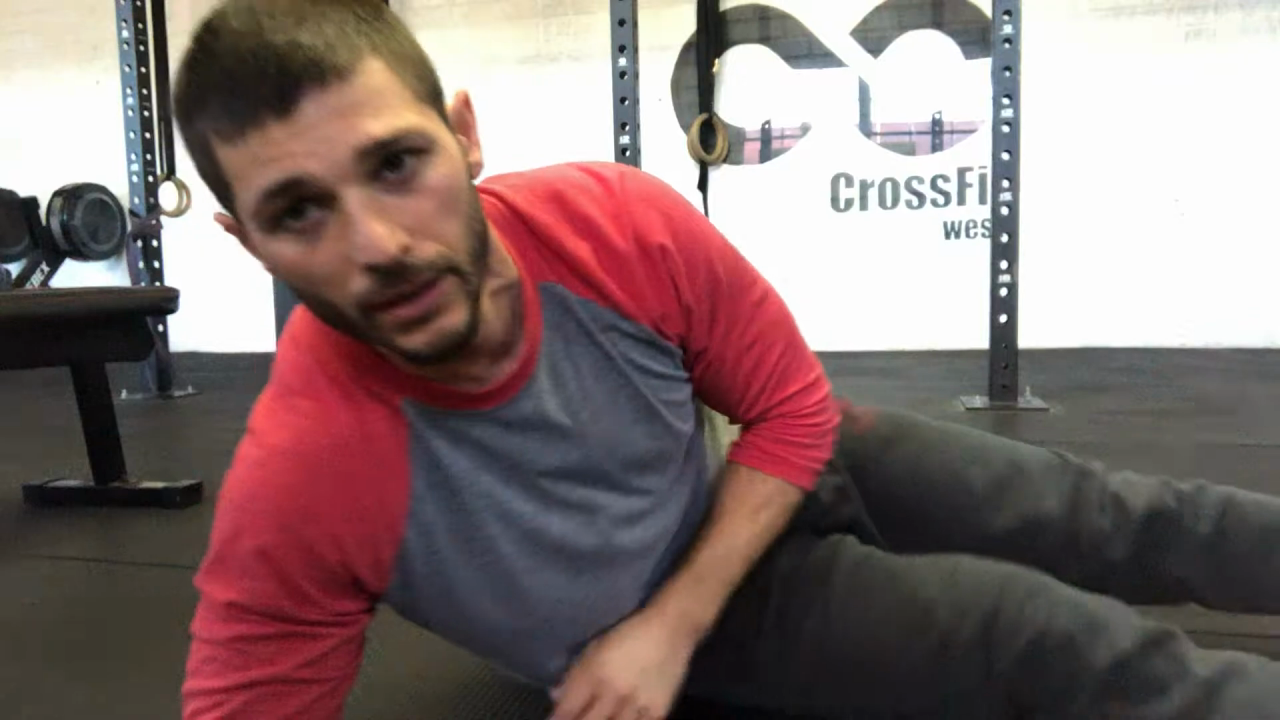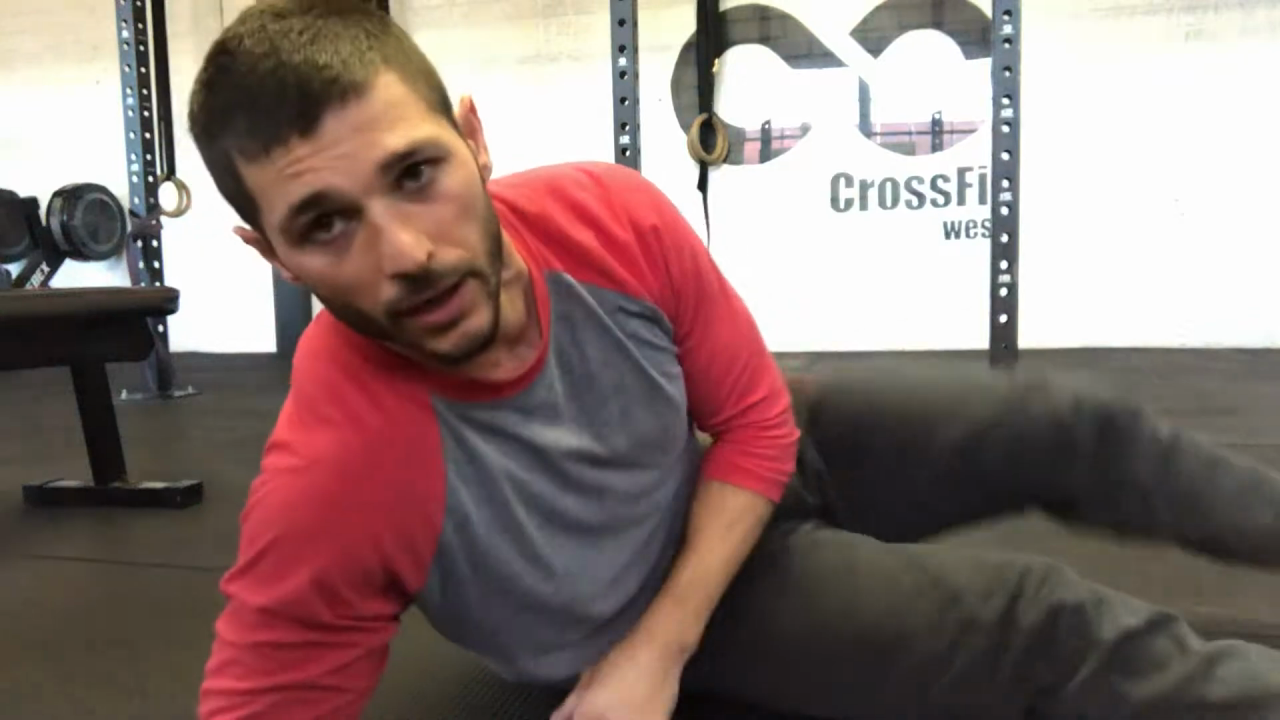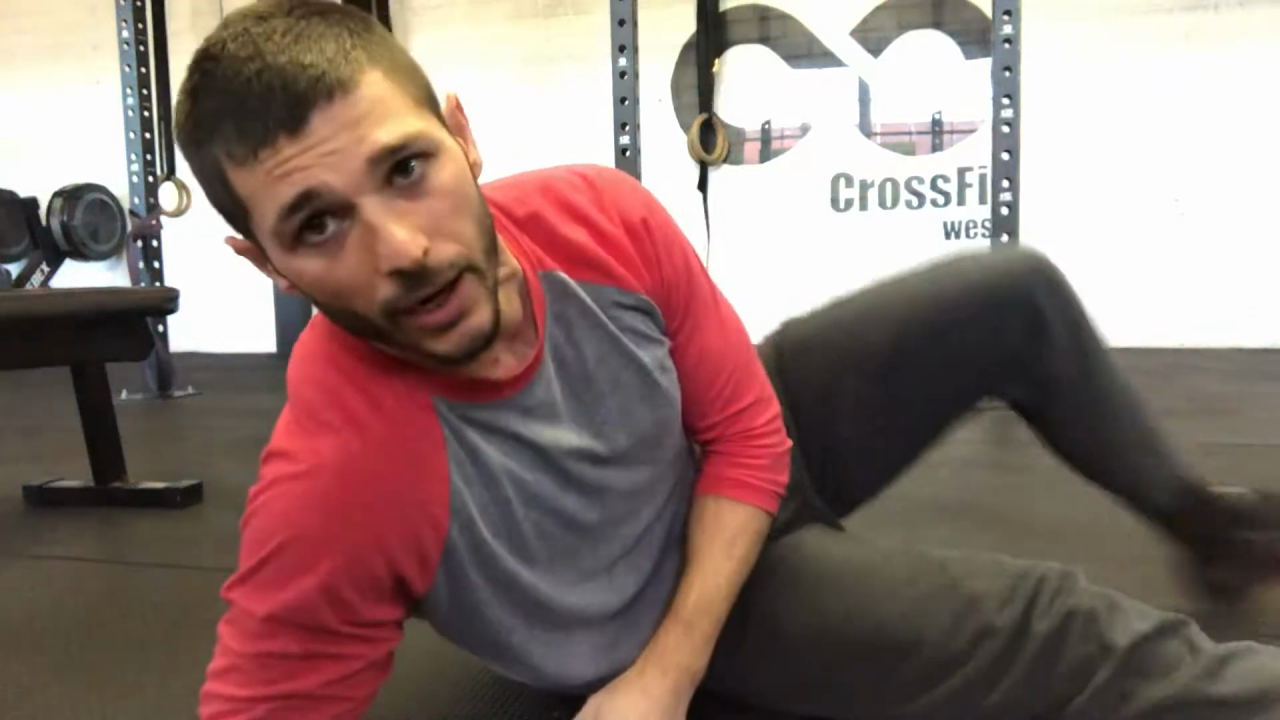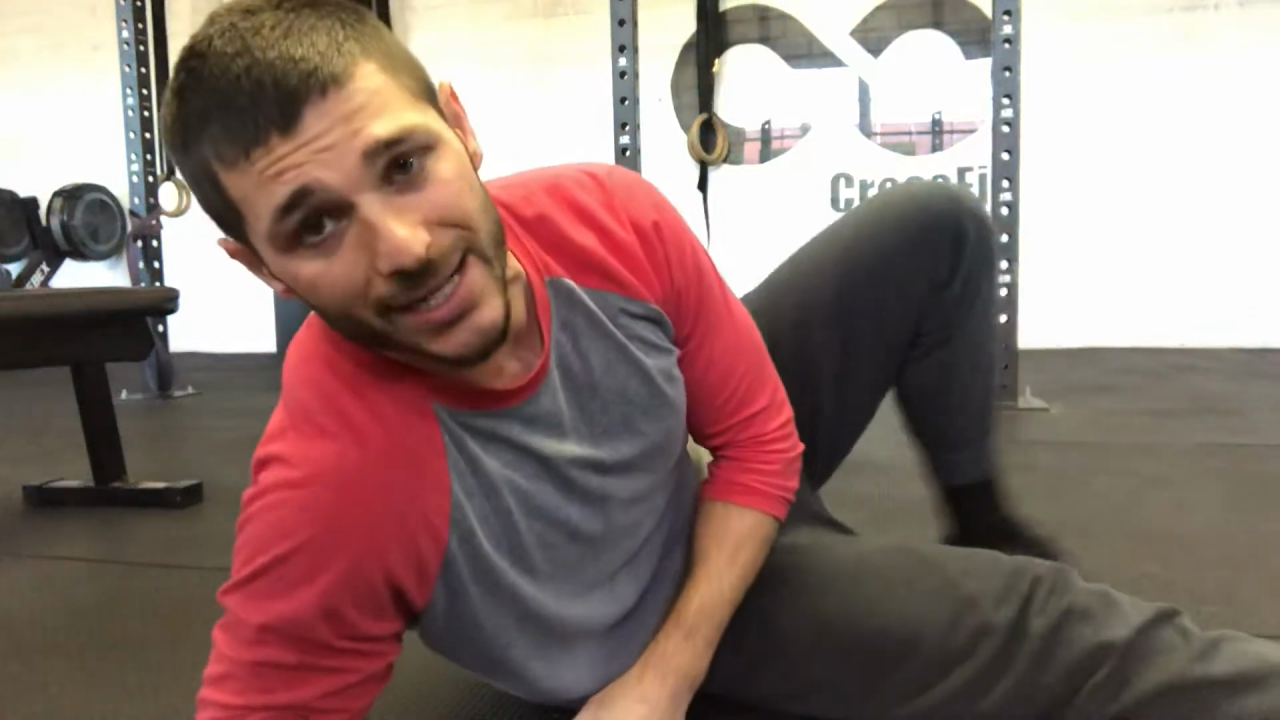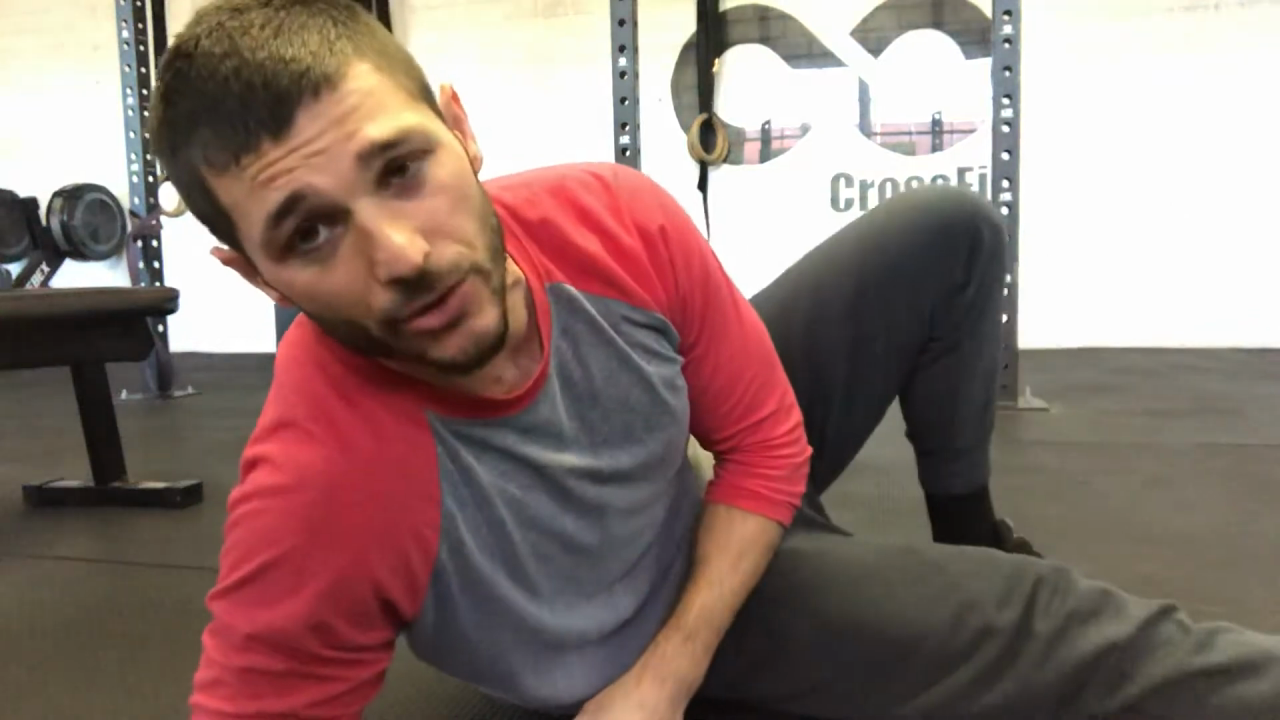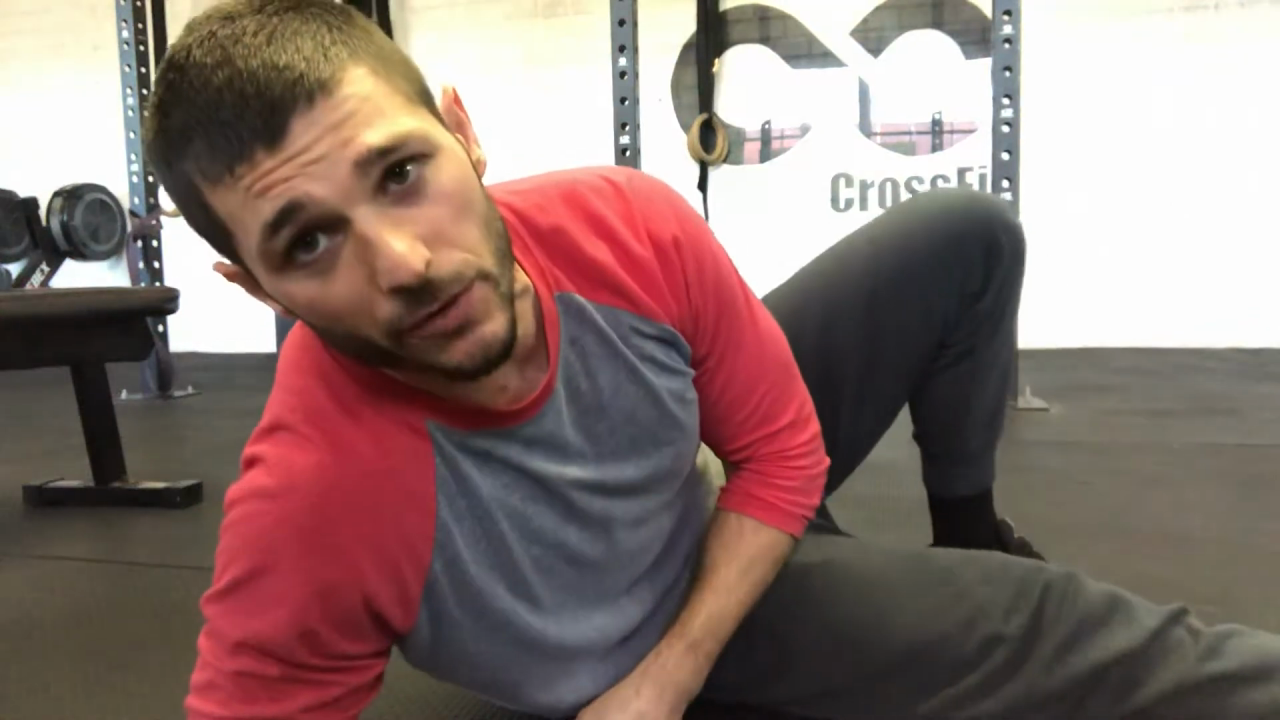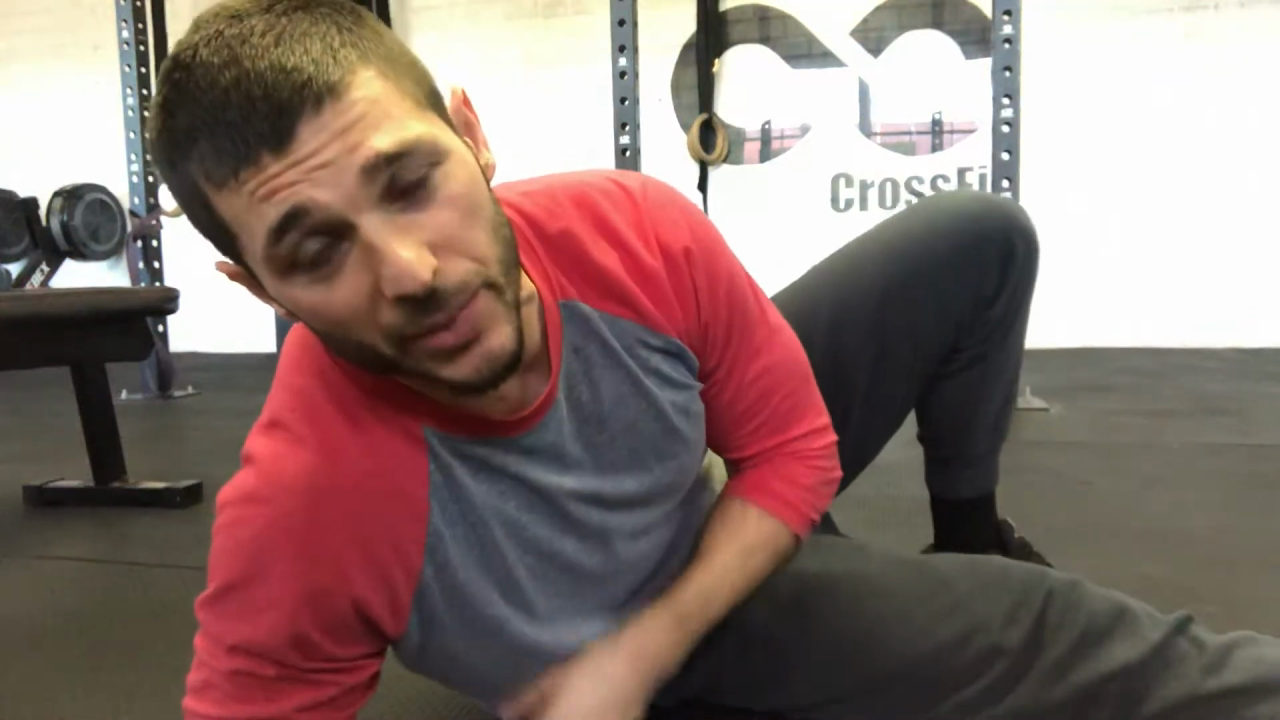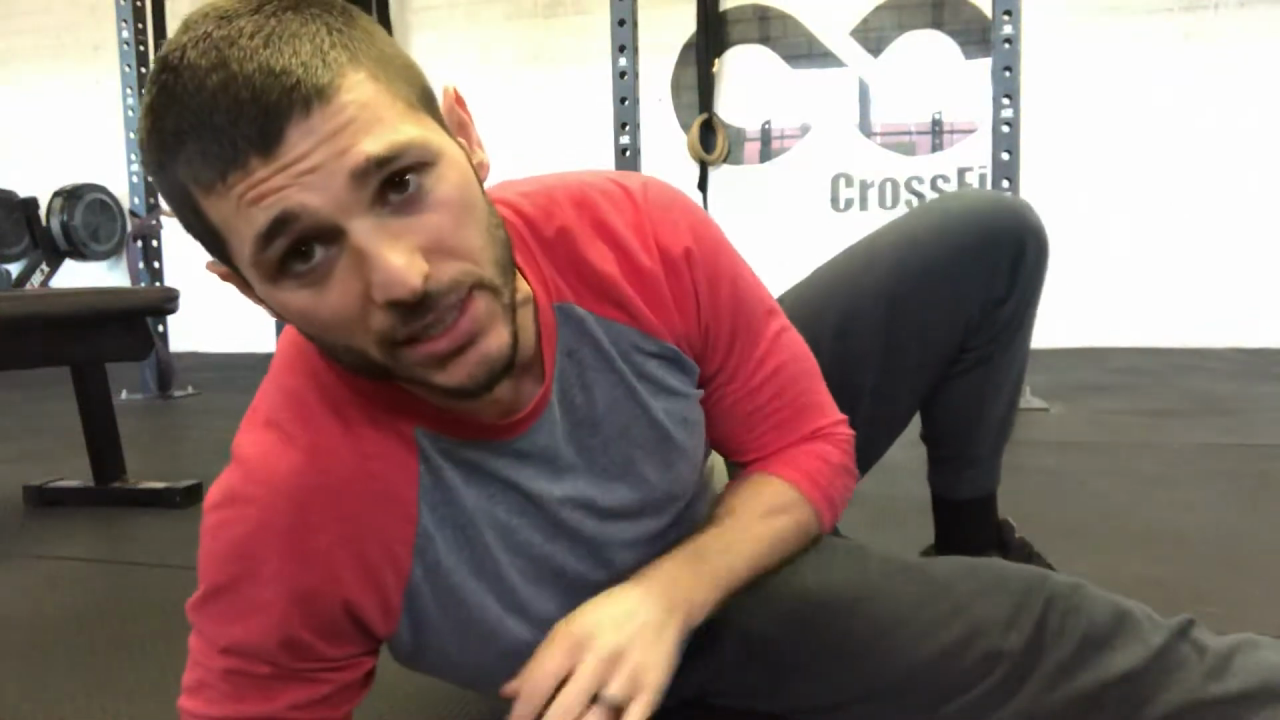
dt=0.2s
person 1, frame 1
left shoulder: (621, 224)
right shoulder: (296, 486)
left elbow: (797, 409)
left wrist: (677, 625)
left hip: (765, 483)
right hip: (636, 627)
left knee: (1113, 524)
person 1, frame 2
left shoulder: (610, 216)
right shoulder: (325, 487)
left elbow: (758, 425)
left hip: (741, 475)
right hip: (688, 611)
left knee: (1070, 433)
right knee: (1041, 624)
person 1, frame 3
left shoulder: (600, 216)
right shoulder: (328, 487)
left elbow: (744, 435)
left hip: (733, 466)
right hip: (694, 608)
left knee: (1012, 293)
right knee: (1055, 632)
person 1, frame 4
left shoulder: (606, 216)
right shoulder: (322, 492)
left elbow: (757, 443)
left hip: (723, 501)
right hip: (657, 609)
left knee: (932, 226)
left ankle: (980, 524)
person 1, frame 5
left shoulder: (614, 219)
right shoulder: (308, 501)
left elbow: (764, 444)
left hip: (726, 517)
right hip: (644, 616)
left knee: (949, 232)
left ankle: (967, 530)
person 1, frame 6
left shoulder: (628, 226)
right shoulder: (303, 510)
left elbow: (783, 453)
left hip: (738, 530)
right hip: (649, 629)
left knee: (967, 237)
left ankle: (967, 536)
person 1, frame 7
left shoulder: (637, 231)
right shoulder: (295, 511)
left elbow: (793, 453)
left hip: (739, 531)
left knee: (981, 240)
left ankle: (968, 541)
person 1, frame 8
left shoulder: (634, 231)
right shoulder: (284, 511)
left elbow: (810, 447)
left wrist: (664, 595)
left hip: (736, 526)
left knee: (991, 239)
left ankle: (970, 540)
